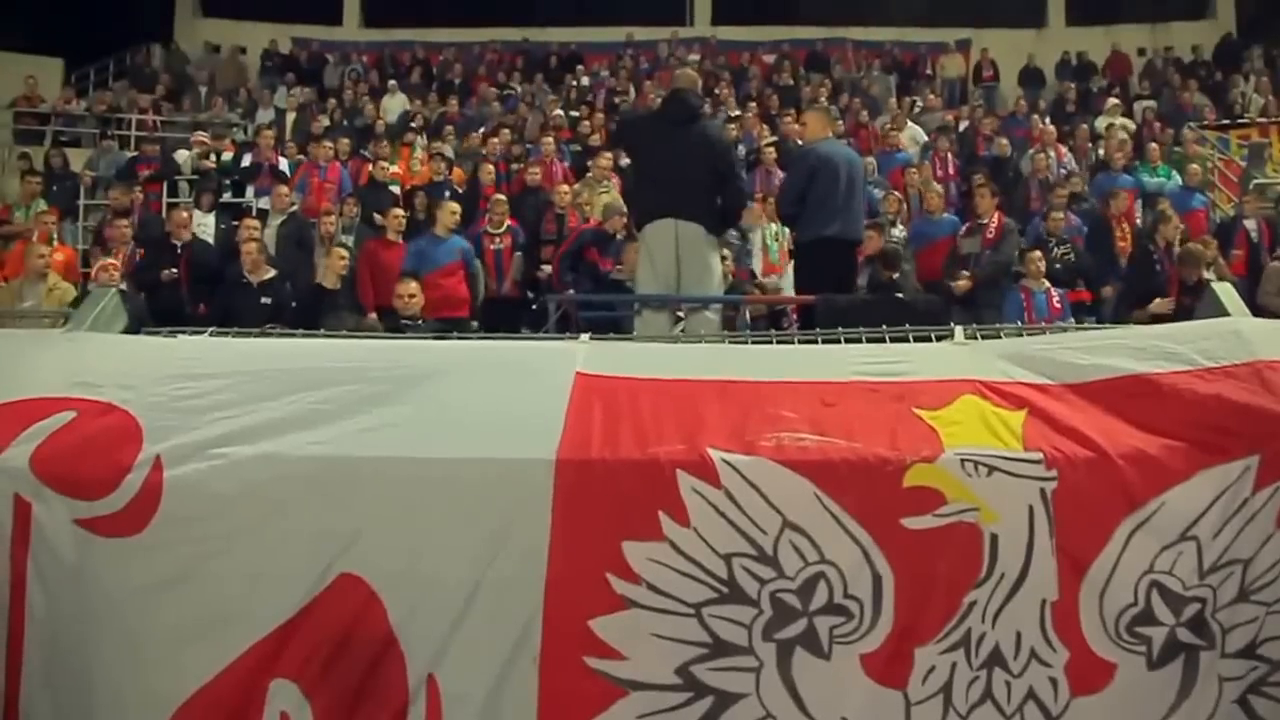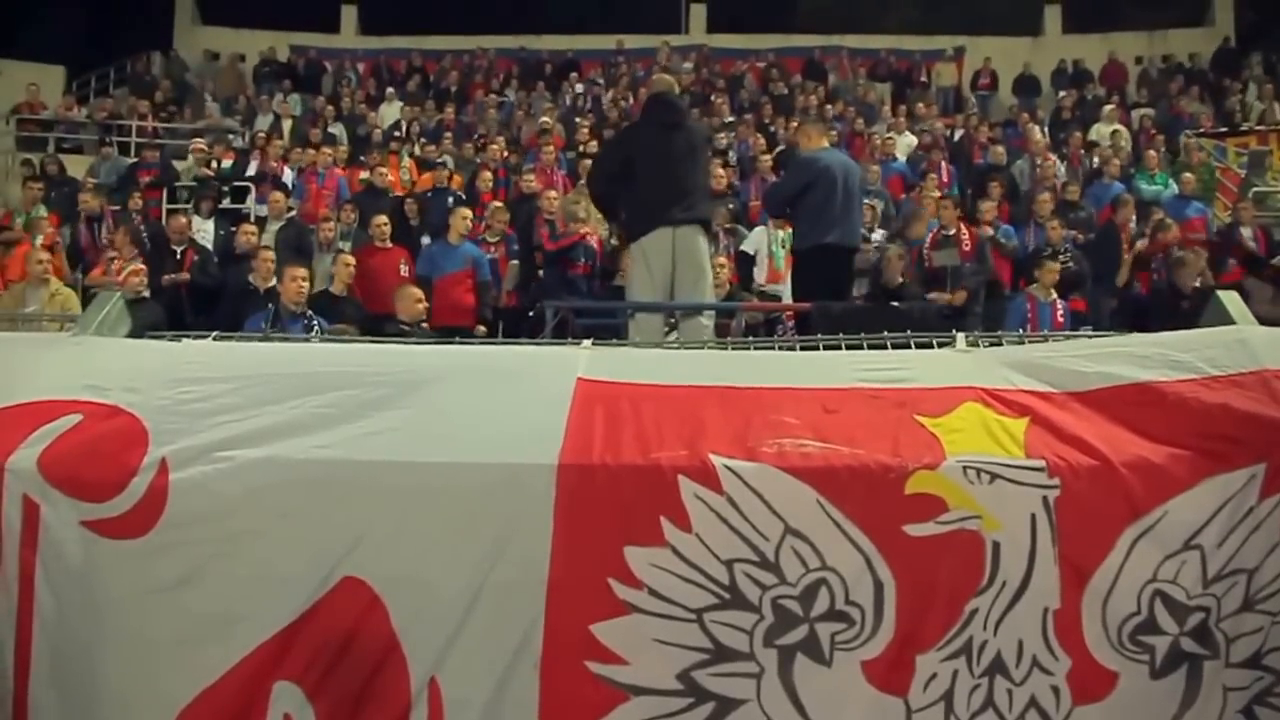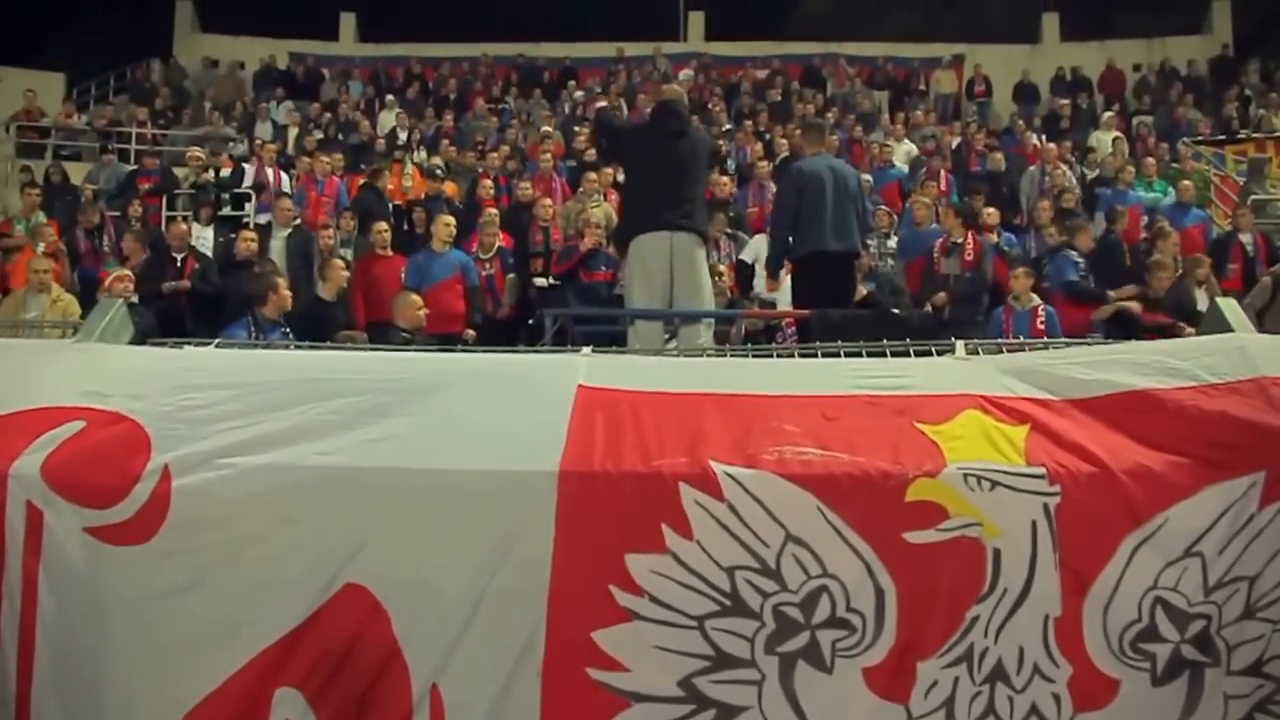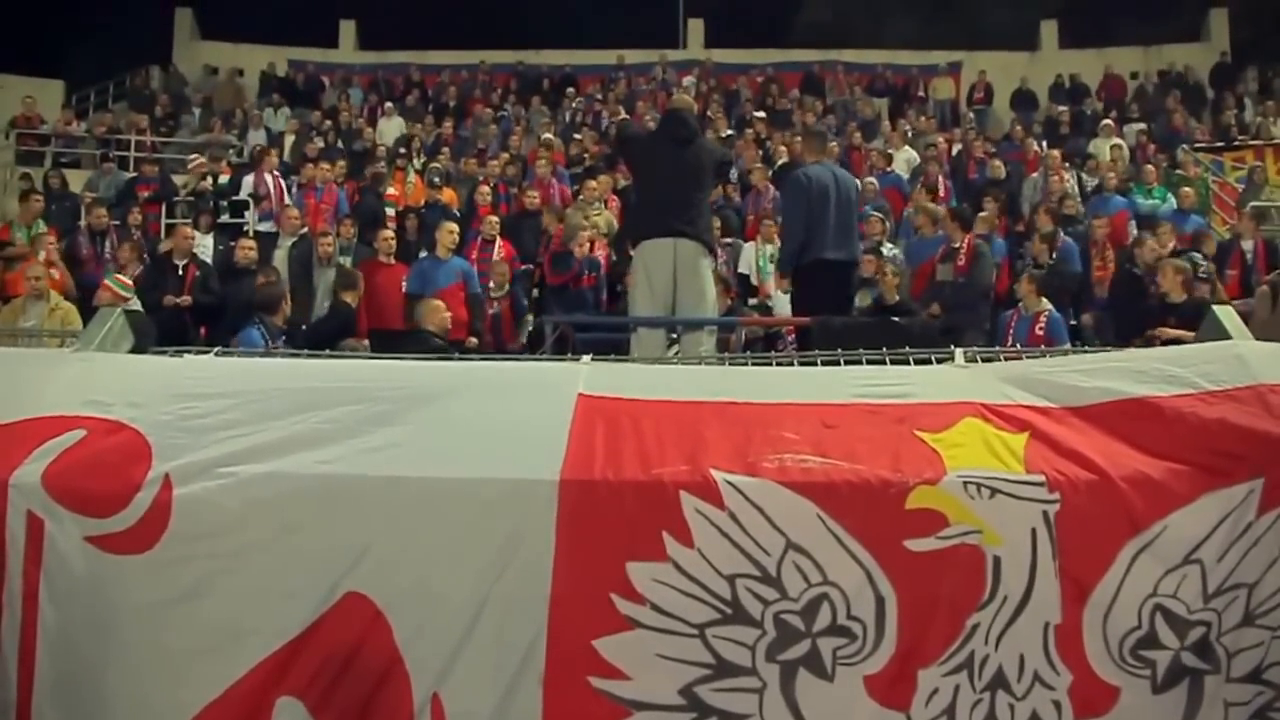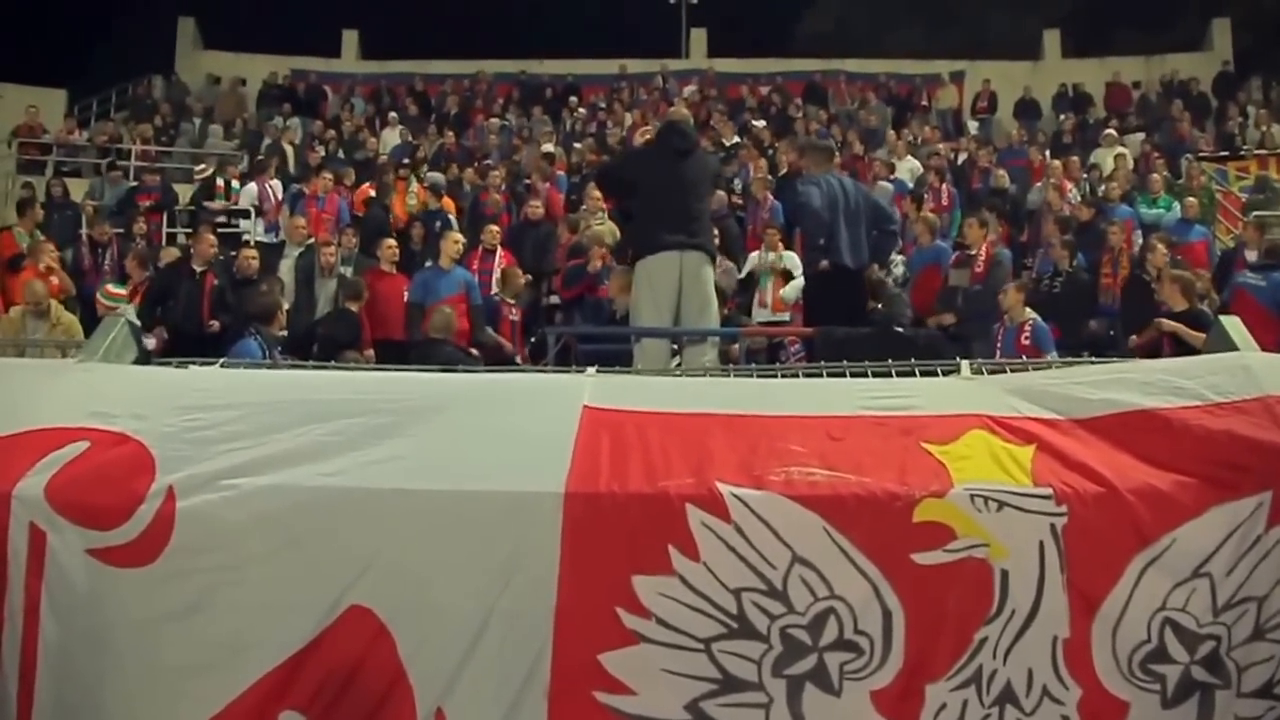
dt=1s
person 1, frame 1
left shoulder: (640, 127)
right shoulder: (712, 133)
left elbow: (621, 134)
right elbow: (732, 187)
right wrist: (725, 221)
left hip: (655, 223)
right hip: (700, 225)
left knee: (653, 304)
right knee: (703, 304)
person 1, frame 2
left shoulder: (631, 136)
right shoulder: (699, 133)
left elbow: (599, 179)
left wrist: (614, 215)
left hip: (648, 228)
right hip: (691, 228)
left knee: (646, 310)
right knee: (697, 309)
person 1, frame 3
left shoulder: (634, 136)
right shoulder: (702, 141)
left elbow: (606, 126)
right elbow: (711, 165)
left wrist: (601, 109)
left hip: (645, 234)
right hip: (689, 233)
left knee: (645, 313)
right knee: (696, 314)
person 1, frame 4
left shoulder: (643, 143)
right shoulder: (710, 150)
left elbow: (623, 135)
right elbow: (726, 165)
left wrist: (623, 122)
left hip: (651, 239)
right hip: (695, 239)
left knee: (648, 317)
right knee: (698, 318)
person 1, frame 5
left shoulder: (643, 156)
right shoulder: (706, 162)
left elbow: (605, 179)
left hip: (654, 250)
right hip: (698, 251)
left knee: (652, 330)
right knee: (701, 329)
person 2, frame 1
left shoulder: (809, 154)
right shoulder: (855, 157)
left elbow: (786, 200)
right elbow: (861, 202)
left wrist: (794, 222)
left hip: (816, 241)
right hip: (849, 239)
left knee: (813, 310)
person 2, frame 2
left shoulder: (807, 162)
right shoulder: (852, 166)
left elbow: (773, 200)
left wrist: (789, 214)
left hip: (813, 248)
right hip: (846, 246)
left knee: (809, 317)
person 2, frame 3
left shoulder: (797, 172)
right shoulder: (851, 172)
left elbow: (781, 222)
right elbow: (865, 219)
left wrist: (774, 265)
left hip: (811, 258)
right hip: (845, 257)
left knee: (810, 326)
person 2, frame 4
left shoulder: (801, 177)
right shoulder: (849, 179)
left elbow: (792, 227)
left wrist: (784, 270)
left hip: (813, 265)
right hip: (846, 264)
left knee: (810, 333)
person 2, frame 5
left shoulder: (810, 183)
right shoulder: (855, 187)
left elbow: (813, 212)
right elbow: (889, 222)
left wrist: (817, 256)
right wrist: (877, 259)
left hip: (827, 276)
right hip: (857, 275)
